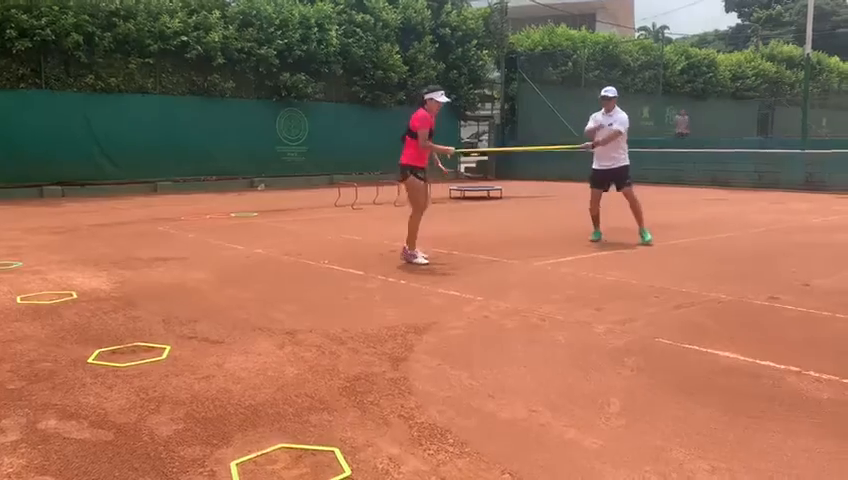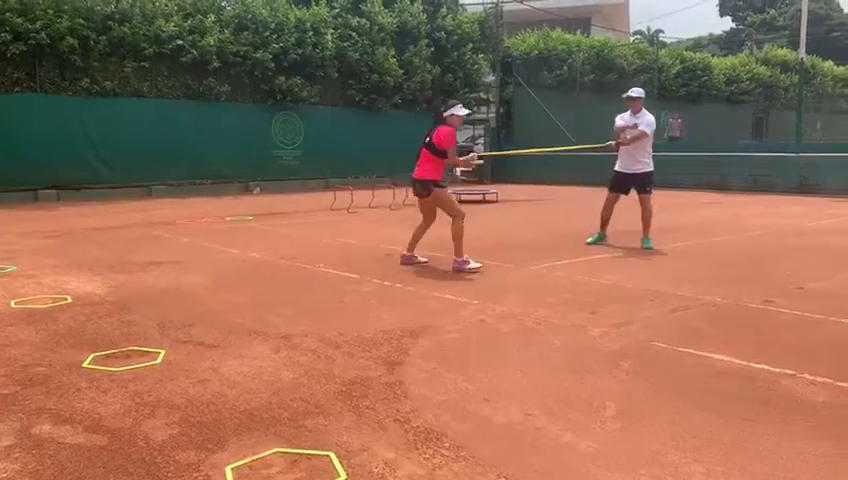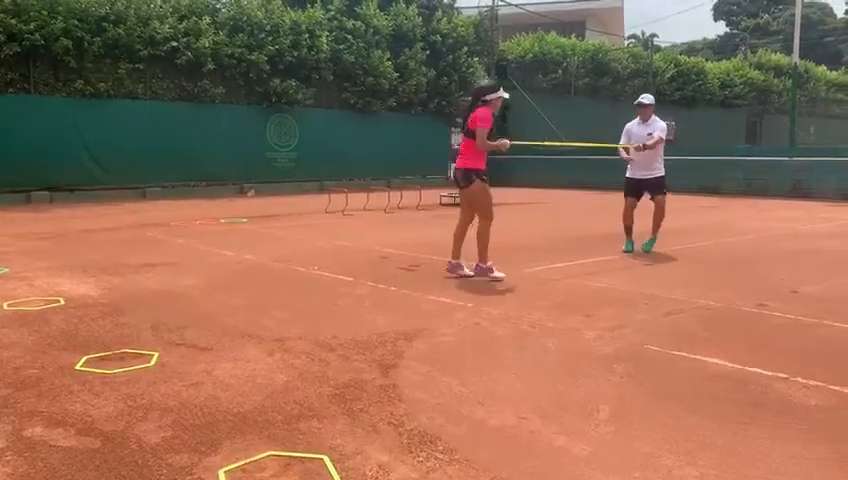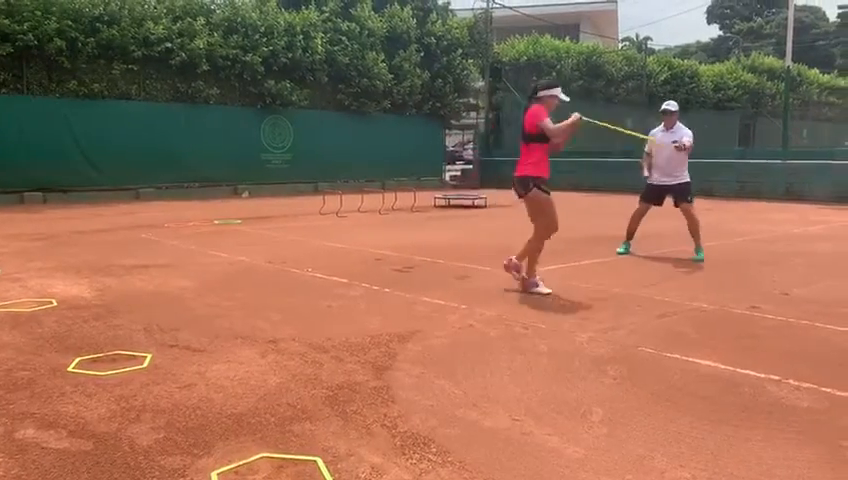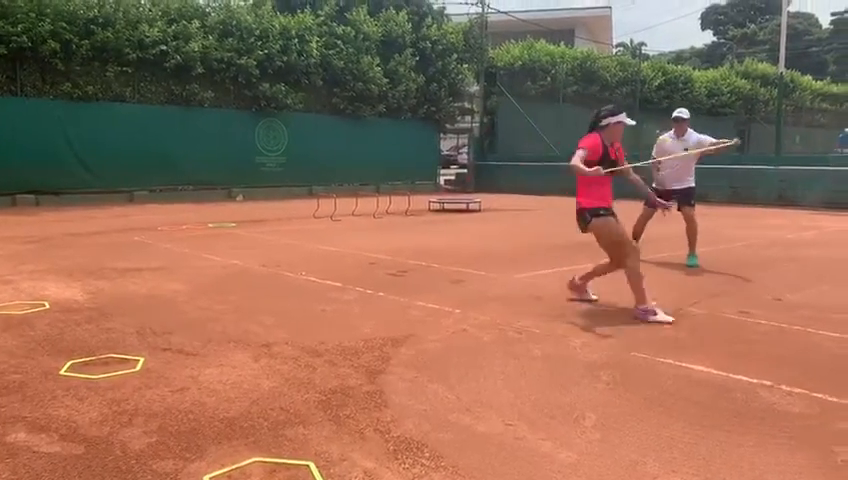
dt=0.4s
person 1, frame 1
left shoulder: (430, 117)
right shoulder: (422, 116)
right elbow: (423, 144)
left wrist: (438, 163)
right wrist: (445, 150)
left hip: (418, 167)
right hip: (411, 167)
left knee: (419, 208)
right knee: (419, 209)
left ankle: (409, 248)
right ankle: (410, 251)
person 1, frame 2
left shoulder: (440, 130)
right shoulder: (449, 132)
right elbow: (452, 160)
left wrist: (463, 161)
right wrist: (468, 159)
left hip: (421, 180)
right hip: (428, 182)
left knee: (428, 219)
right knee: (459, 215)
left ankle: (408, 254)
right ankle: (460, 260)
person 1, frame 3
left shoulder: (476, 112)
right shoulder: (484, 114)
right elbow: (481, 144)
left wrist: (497, 144)
right wrist: (500, 144)
left hip: (464, 170)
right hip: (471, 171)
left knee: (466, 218)
right knee: (486, 217)
left ankle: (455, 262)
right ankle: (483, 266)
person 1, frame 4
left shoulder: (540, 113)
right shoulder: (536, 110)
left elbow: (554, 145)
right elbow: (553, 131)
left wrist: (568, 130)
right wrist: (572, 120)
left hip: (534, 178)
right hip: (530, 178)
left knee: (550, 228)
right knee: (544, 229)
left ankle: (517, 261)
right ankle: (529, 278)
person 1, frame 5
left shoulder: (615, 147)
right shoulder: (592, 141)
left elbow: (631, 176)
right elbow: (574, 163)
left wrist: (653, 197)
right wrist: (588, 171)
left hip: (603, 209)
right hip: (591, 210)
left knee: (619, 260)
right knee: (630, 251)
left ankle: (579, 284)
right ankle: (643, 307)
person 2, frame 1
left shoulder: (621, 117)
right shoulder: (595, 117)
left elbow: (611, 137)
right elbow: (587, 131)
left wrist: (593, 144)
right wrist: (594, 129)
left hip: (619, 164)
right hip: (599, 165)
left knee: (630, 195)
right knee: (594, 198)
left ankle: (643, 231)
right ankle: (597, 230)
person 2, frame 2
left shoulder: (649, 119)
right shoulder: (621, 118)
left elbow: (636, 137)
right elbow: (617, 130)
left wrist: (618, 143)
right wrist: (627, 127)
left hip: (643, 168)
right hip: (622, 168)
left knee: (645, 201)
right knee: (610, 200)
left ankle: (646, 237)
right ankle: (601, 233)
person 2, frame 3
left shoulder: (660, 125)
right shoulder: (630, 126)
left elbow: (655, 142)
right elbow: (622, 147)
left wrist: (644, 146)
right wrist: (625, 156)
left hip: (655, 174)
right hip: (633, 174)
left knee: (660, 204)
right knee: (629, 206)
left ankle: (652, 238)
right ankle: (629, 240)
person 2, frame 4
left shoulder: (685, 132)
right shoulder: (654, 133)
left elbow: (688, 145)
right elbow: (647, 155)
left wrist: (684, 147)
right wrist: (646, 170)
left hip: (679, 180)
right hip: (656, 180)
left knee: (689, 212)
right knee: (640, 211)
left ankle: (698, 249)
right ankle: (627, 243)
person 2, frame 5
left shoulder: (697, 139)
right shoulder: (663, 139)
left elbow: (715, 143)
right elbow: (654, 160)
left wrist: (731, 142)
right wrist: (656, 176)
left hip: (685, 185)
right hip: (662, 184)
left knee: (690, 217)
right knee: (645, 215)
left ankle: (692, 254)
